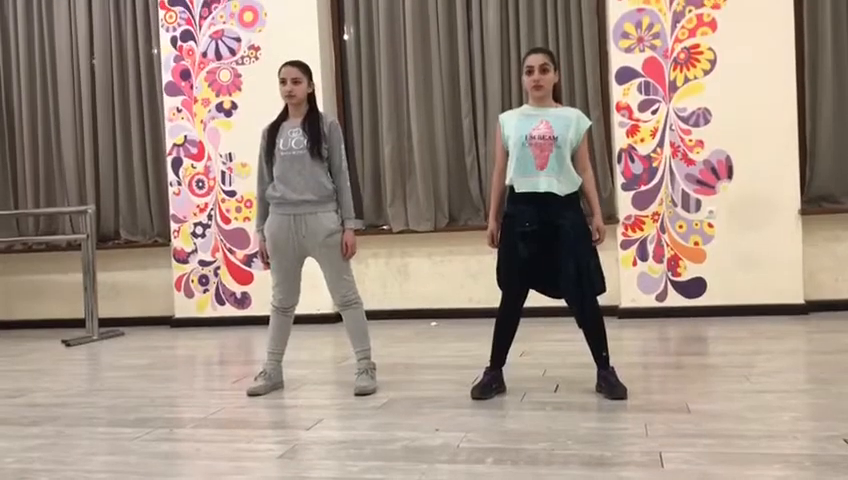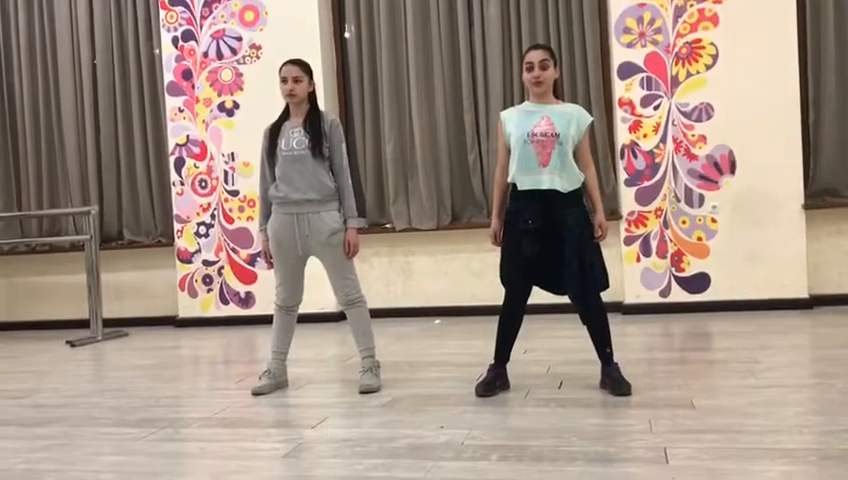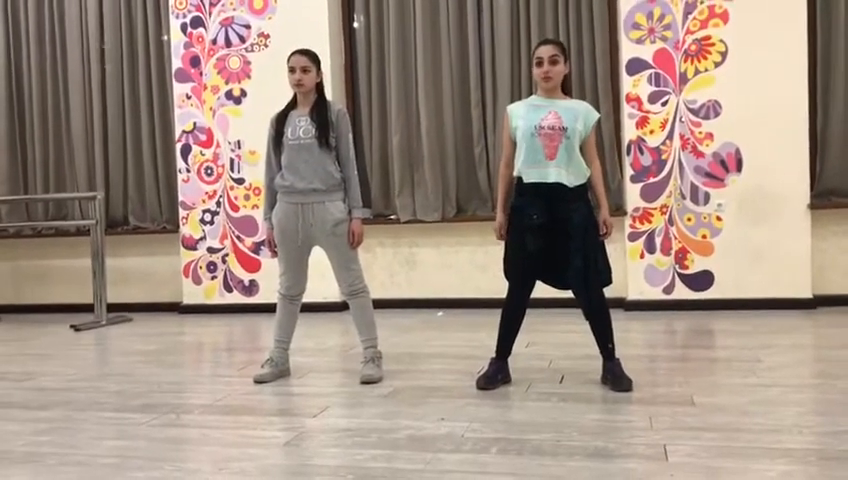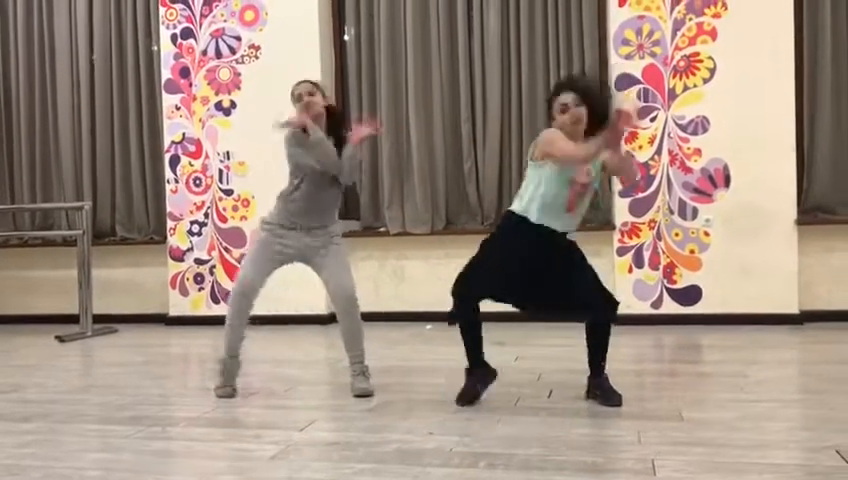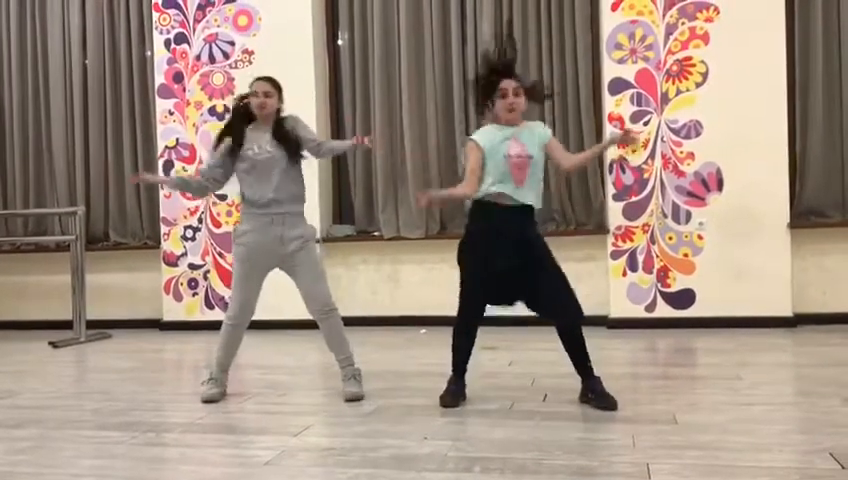
dt=1s
person 1, frame 1
left shoulder: (573, 119)
right shoulder: (508, 121)
left elbow: (585, 170)
right elbow: (500, 173)
left wrist: (597, 214)
right wrist: (493, 218)
left hip: (565, 210)
right hip: (522, 211)
left knee: (583, 295)
right knee: (512, 296)
left ankle: (605, 372)
right ankle: (494, 372)
person 1, frame 2
left shoulder: (575, 115)
right shoulder: (509, 118)
left elbow: (586, 167)
right elbow: (502, 170)
left wrist: (599, 211)
right wrist: (496, 216)
left hip: (567, 206)
right hip: (524, 208)
left knee: (586, 291)
right knee: (515, 293)
left ankle: (609, 367)
right ankle: (498, 369)
person 1, frame 3
left shoulder: (582, 111)
right shoulder: (516, 112)
left elbow: (592, 163)
right elbow: (507, 165)
left wrist: (603, 208)
right wrist: (501, 210)
left hip: (572, 201)
right hip: (529, 202)
left knee: (589, 287)
right knee: (519, 287)
left ankle: (610, 363)
right ankle: (500, 363)
person 1, frame 4
left shoulder: (597, 155)
right shoulder: (550, 139)
left elbow: (628, 173)
right elbow: (580, 154)
left wrist: (616, 141)
right wrist: (607, 139)
left hip: (556, 243)
right hip: (519, 235)
left knee: (601, 305)
right knee: (465, 294)
left ankle: (597, 380)
right ankle: (478, 369)
person 1, frame 5
left shoulder: (538, 132)
right shoulder: (480, 139)
left elbow: (568, 162)
right elbow: (468, 186)
left wrist: (607, 144)
right wrist: (438, 195)
left hip: (523, 226)
right hip: (485, 226)
left knee: (563, 303)
right knee: (471, 307)
left ankle: (590, 382)
right ankle: (457, 380)
person 2, frame 1
left shoulder: (327, 126)
right shoulder: (271, 132)
left elbow: (341, 176)
right elbow: (264, 184)
left wrist: (349, 224)
right wrist: (261, 230)
left hip: (322, 219)
right hip: (282, 222)
left knee: (346, 295)
right knee: (282, 300)
left ankle: (365, 367)
right ankle: (272, 369)
person 2, frame 2
left shoulder: (328, 125)
right shoulder: (273, 132)
left elbow: (343, 175)
right elbow: (266, 184)
left wrist: (352, 223)
right wrist: (263, 231)
left hip: (324, 218)
right hip: (284, 221)
left knee: (349, 294)
right knee: (286, 300)
left ankle: (369, 365)
right ankle: (276, 369)
person 2, frame 3
left shoulder: (335, 114)
right shoulder: (279, 121)
left elbow: (350, 165)
right elbow: (272, 173)
left wrist: (357, 213)
right wrist: (268, 219)
left hip: (329, 208)
right hip: (289, 211)
left knee: (353, 284)
right knee: (289, 288)
left ankle: (371, 355)
right ankle: (279, 357)
person 2, frame 4
left shoulder: (341, 134)
right shoulder: (295, 136)
left elbow: (348, 176)
right elbow: (327, 165)
left hip: (323, 235)
right hip: (281, 229)
left knee: (346, 297)
right knee: (243, 287)
left ankle: (359, 370)
right ankle: (229, 364)
person 2, frame 5
left shoulder: (291, 125)
right shoulder: (234, 140)
left elbow: (320, 148)
right elbow: (206, 184)
left wrist: (353, 143)
right wrist: (163, 180)
left hip: (293, 230)
right hip: (252, 233)
left knee: (322, 305)
right knee: (238, 313)
left ankle: (350, 373)
right ankle: (217, 377)
